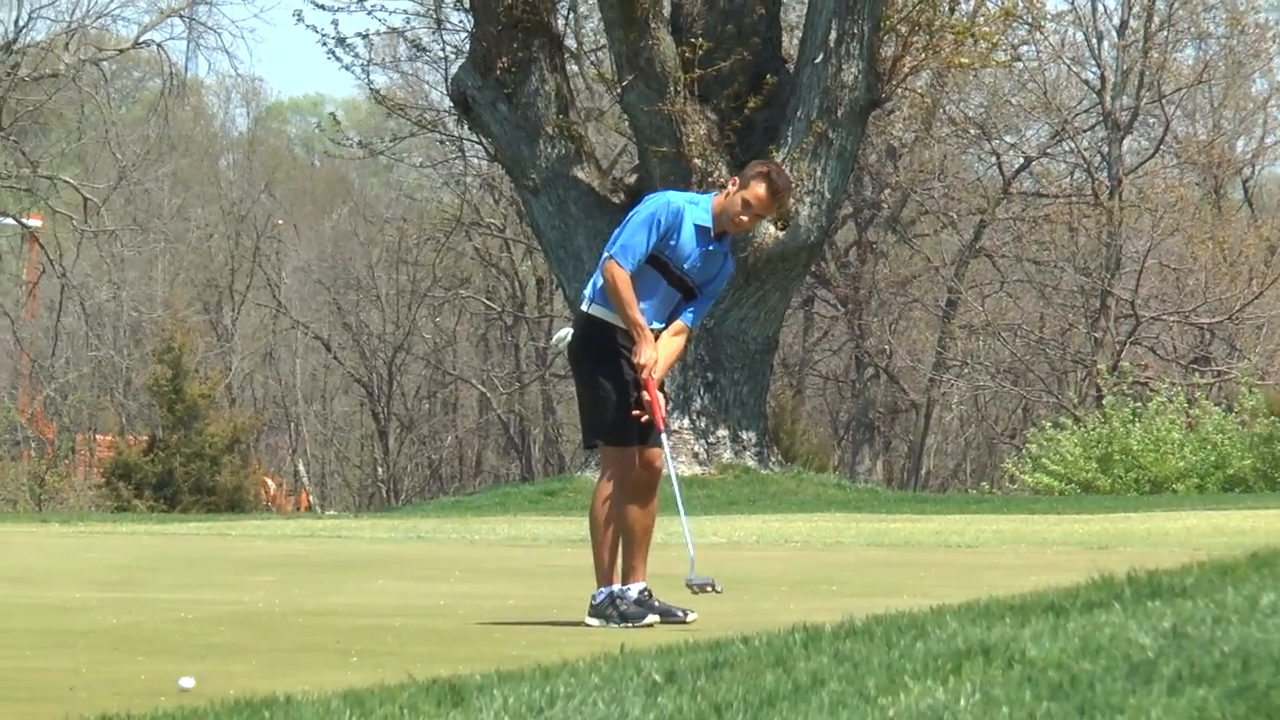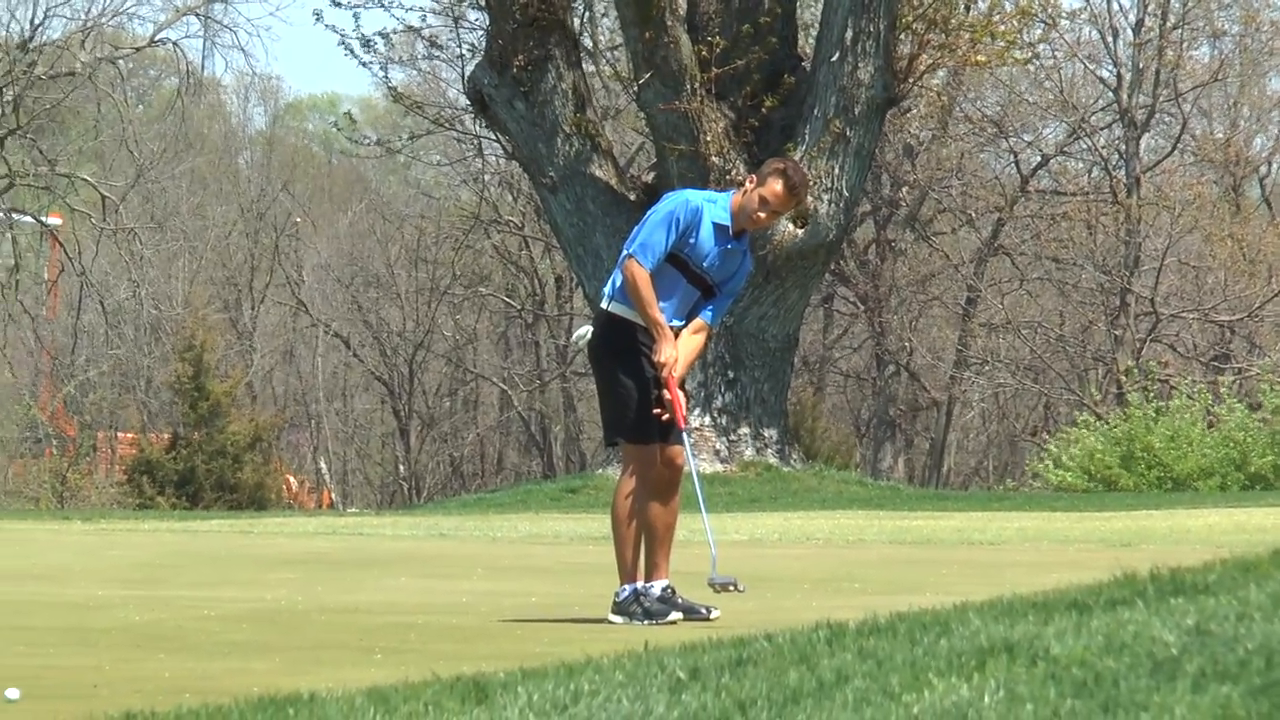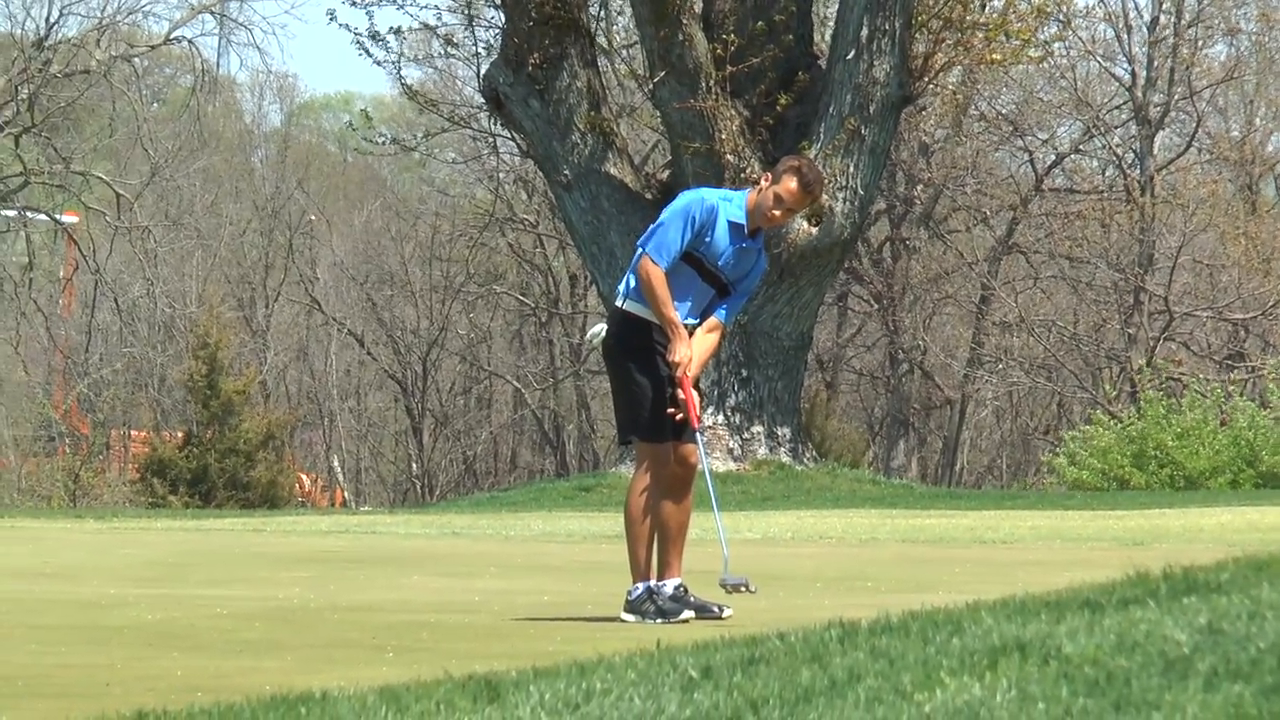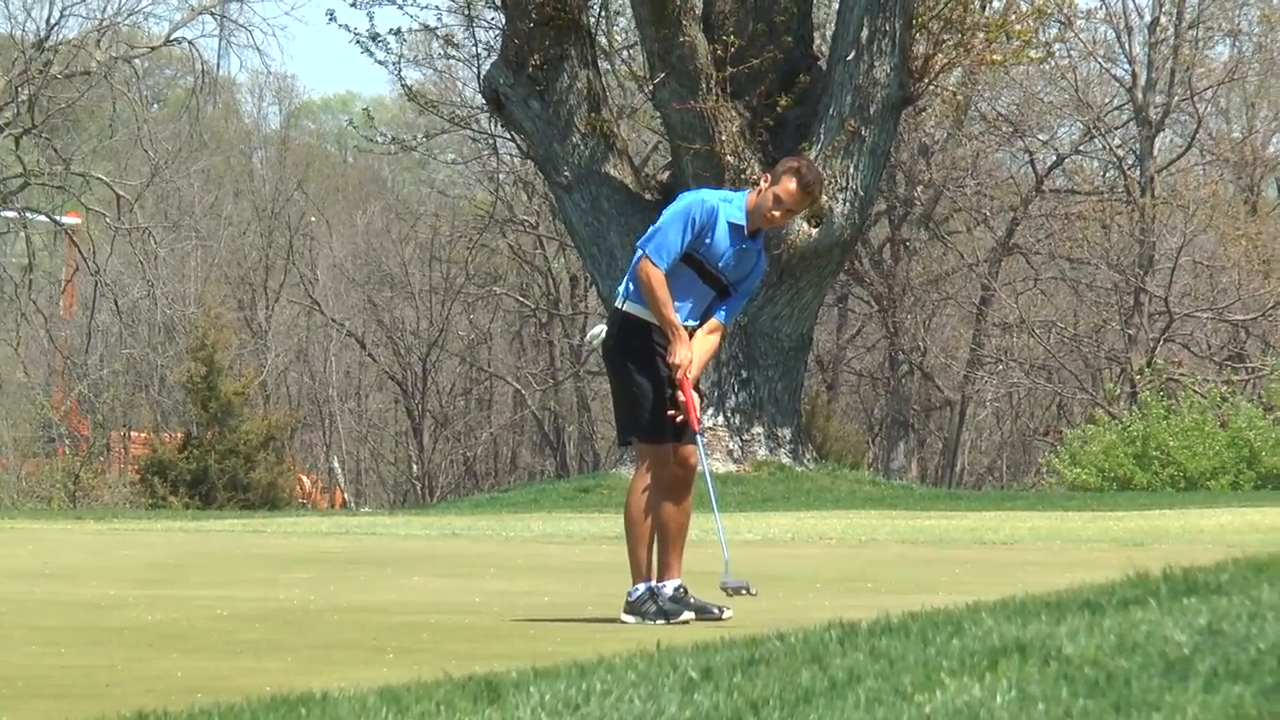
dt=0.5s
person 1, frame 1
left shoulder: (722, 263)
right shoulder: (668, 207)
left elbow: (680, 328)
right elbow: (614, 268)
left wrist: (655, 380)
right wrist: (642, 338)
left hip: (645, 347)
right hip: (604, 333)
left knee: (649, 465)
right knee: (620, 463)
left ankle: (634, 590)
right ankle: (605, 595)
person 1, frame 2
left shoulder: (741, 261)
right shoulder: (687, 206)
left elbow: (700, 326)
right elbow: (634, 266)
left wrist: (676, 378)
right wrist: (662, 337)
left hip: (666, 345)
right hip: (624, 332)
left knee: (671, 463)
right knee: (641, 462)
left ankle: (657, 587)
right ankle: (628, 593)
person 1, frame 3
left shoulder: (756, 260)
right shoulder: (702, 205)
left elbow: (714, 324)
right elbow: (649, 265)
left wrist: (690, 378)
right wrist: (677, 335)
left hip: (680, 342)
right hip: (639, 330)
left knee: (684, 462)
right knee: (655, 460)
left ankle: (670, 586)
right ankle: (640, 592)
person 1, frame 4
left shoulder: (756, 261)
right shoulder: (702, 205)
left elbow: (715, 326)
right elbow: (649, 266)
left wrist: (691, 379)
right wrist: (677, 338)
left hip: (679, 346)
right hip: (638, 332)
left knee: (684, 462)
right knee: (655, 460)
left ankle: (670, 587)
right ankle: (640, 593)
